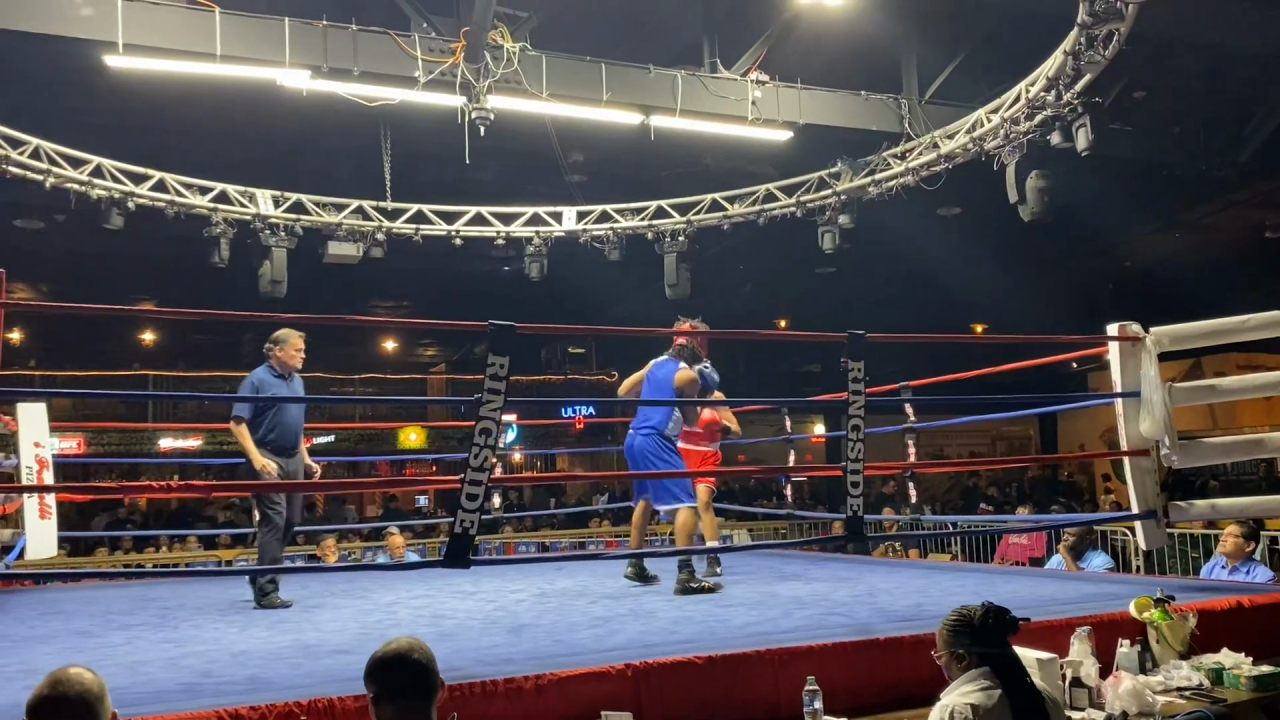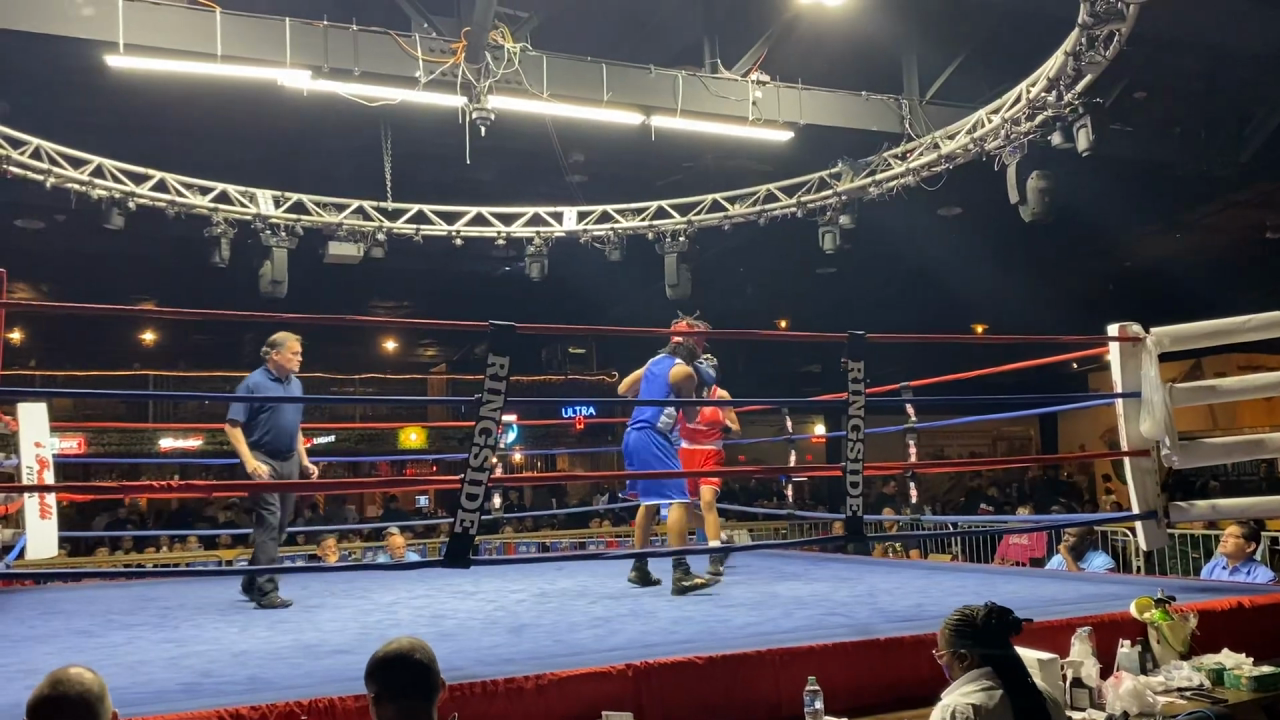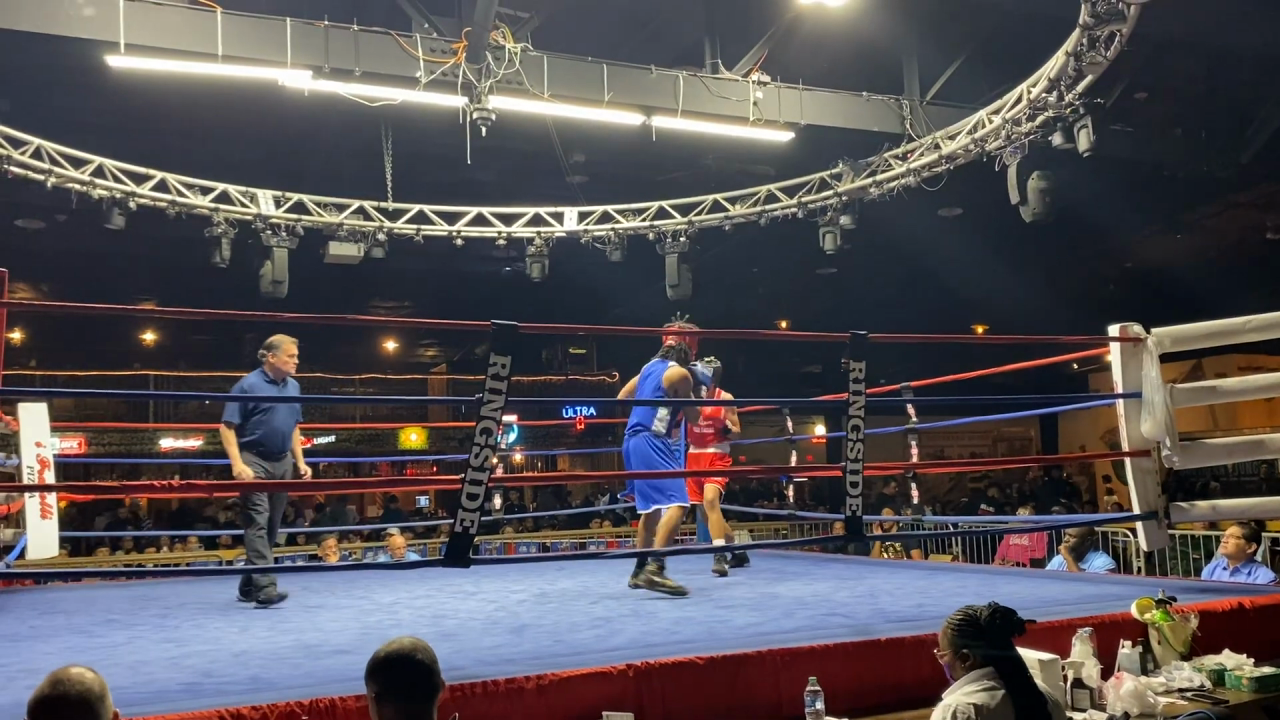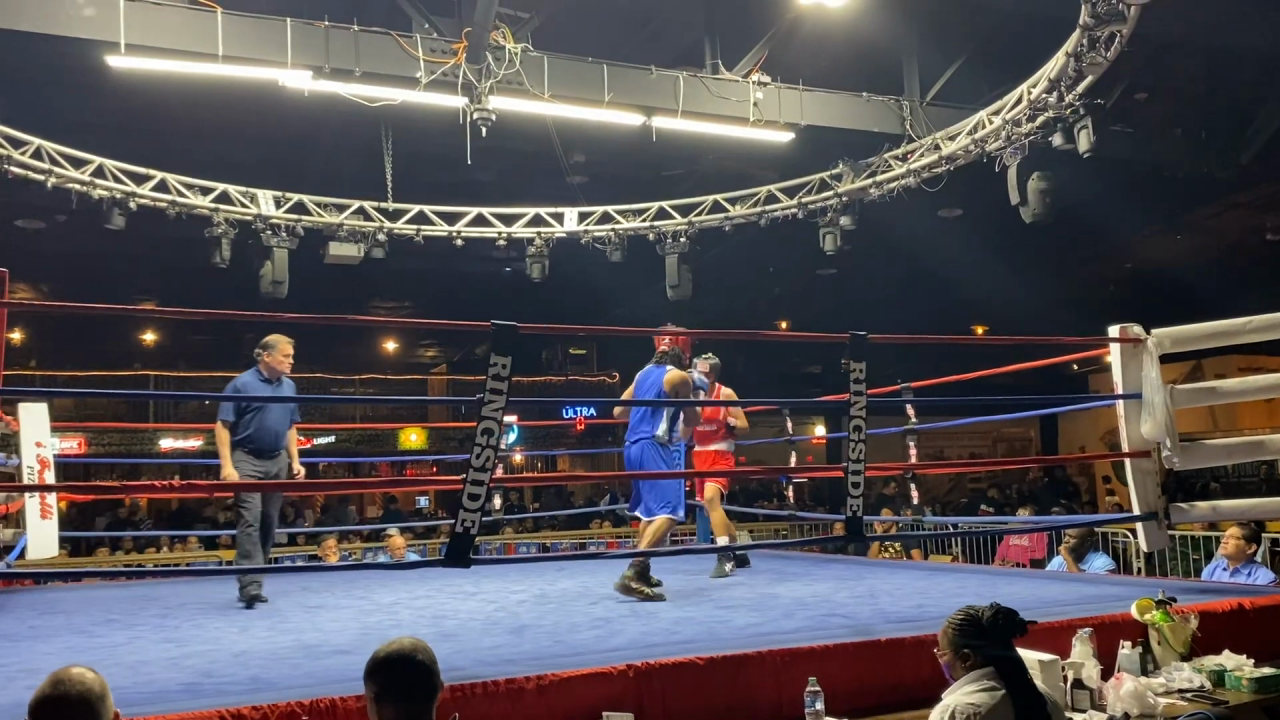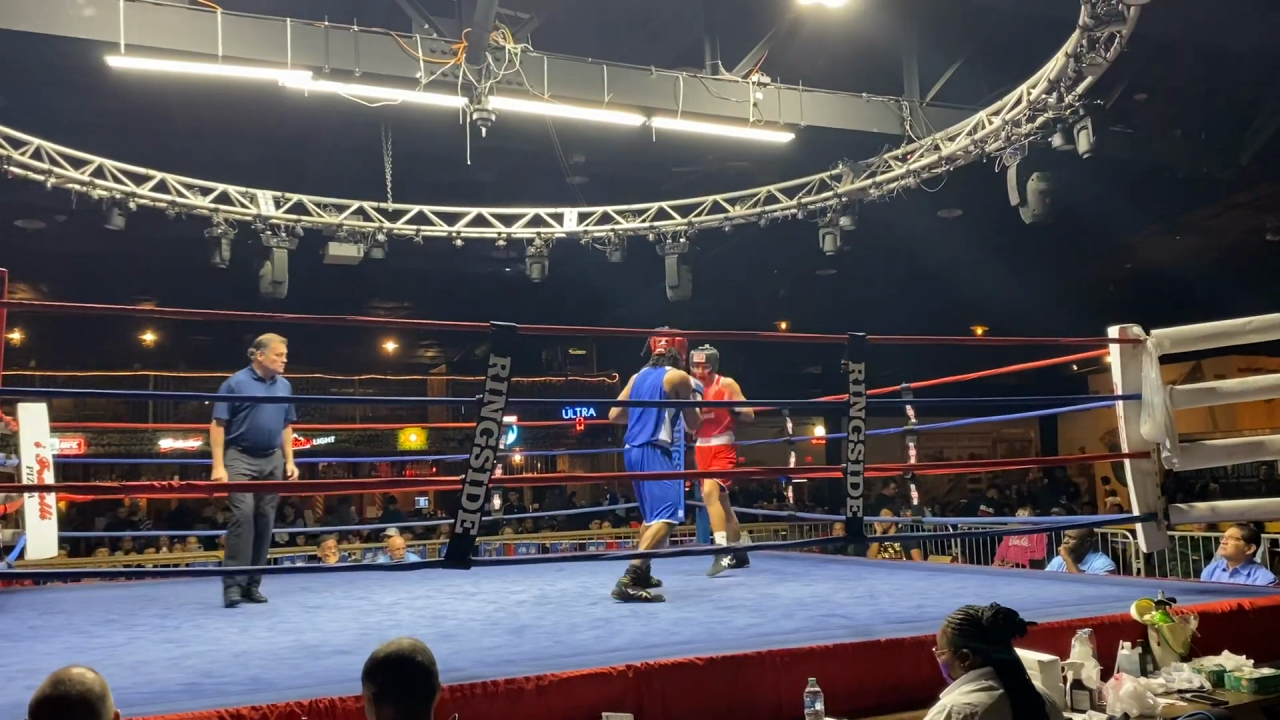
dt=0.1s
person 1, frame 1
left shoulder: (296, 381)
right shoulder: (257, 380)
right elbow: (237, 423)
left wrist: (306, 458)
right wrist: (256, 458)
left hip: (293, 459)
right hip: (268, 461)
left knee: (289, 520)
right knee: (273, 519)
left ankle: (261, 574)
right ankle: (266, 591)
person 1, frame 2
left shoulder: (295, 385)
right shoulder: (253, 384)
right elbow: (232, 426)
left wrist: (305, 460)
right wrist: (249, 461)
left hip: (288, 462)
right hip: (261, 461)
left knee: (279, 525)
right knee: (269, 522)
left ankle: (253, 583)
right ankle: (268, 591)
person 1, frame 3
left shoulder: (293, 387)
right shoulder: (248, 385)
right elbow: (227, 427)
left wrist: (299, 461)
right wrist: (237, 464)
left hip: (281, 463)
right hip: (253, 462)
left knee: (271, 524)
right knee: (258, 521)
left ankle: (249, 585)
right ankle: (264, 586)
person 1, frame 4
left shoulder: (289, 387)
right shoulder: (241, 384)
right elbow: (223, 426)
left wrist: (295, 460)
right wrist: (226, 465)
left hip: (277, 462)
right hip: (246, 460)
left knee: (268, 523)
right knee: (250, 518)
left ankle: (253, 585)
right ankle: (249, 584)
person 1, frame 5
left shoulder: (284, 386)
right shoulder: (235, 383)
right elbow: (217, 425)
left wrist: (289, 461)
right wrist: (218, 465)
left hip: (272, 461)
right hip: (240, 458)
left knee: (264, 522)
right knee: (242, 516)
left ankle: (251, 585)
right ankle: (233, 584)
person 2, frame 1
left shoulder: (655, 364)
right shoulder: (689, 376)
left elbow: (623, 392)
right elbow: (691, 420)
right wrist: (699, 392)
left hip: (634, 439)
right hip: (657, 443)
left knee: (645, 501)
right knee: (685, 504)
left ankle: (636, 565)
right ankle: (686, 575)
person 2, frame 2
left shoulder: (655, 361)
right shoulder: (685, 372)
left elbow: (623, 390)
right wrist: (697, 389)
left hip: (634, 436)
right hip: (652, 438)
left knee: (649, 501)
right knee: (678, 501)
left ankle: (640, 568)
right ankle: (681, 573)
person 2, frame 3
left shoulder: (650, 366)
right shoulder: (681, 374)
left elbow: (622, 397)
right elbow: (693, 418)
right wrist: (698, 389)
left hip: (634, 441)
right hip: (651, 442)
left knee: (651, 506)
right knee: (676, 504)
left ankle: (641, 570)
right ankle: (653, 570)
person 2, frame 4
left shoulder: (643, 374)
right shoulder: (679, 377)
left elbow: (619, 412)
right elbow: (693, 423)
right wrist: (696, 395)
left hip: (633, 448)
right hip: (654, 448)
left knee: (651, 513)
right knee: (668, 514)
left ankle: (642, 572)
right ankle: (631, 575)
person 2, frame 5
left shoulder: (638, 376)
right shoulder: (679, 377)
left elbow: (614, 415)
right elbow: (693, 424)
right wrist: (694, 397)
left hip: (633, 451)
right hip: (655, 452)
left knee: (654, 515)
right knee: (666, 518)
left ankle: (641, 573)
right ankle: (628, 581)
person 3, frame 1
left shoulder: (716, 397)
left elbow: (737, 431)
left wrist: (724, 426)
left hip: (707, 455)
right hip: (682, 452)
left knee: (703, 502)
left ankle: (712, 559)
person 3, frame 2
left shoulder: (721, 396)
left elbow: (736, 430)
left wrist: (726, 427)
left hip: (710, 453)
right hip: (686, 452)
left knee: (707, 501)
left ankle: (716, 557)
right ankle: (721, 541)
person 3, frame 3
left shoulder: (725, 399)
left elbow: (737, 432)
left wrist: (726, 427)
left hip: (717, 457)
right hip: (694, 457)
left knee: (710, 500)
right knee: (704, 513)
left ankle: (720, 556)
right ankle: (738, 554)
person 3, frame 4
left shoulder: (726, 395)
left elbow: (744, 426)
left wrist: (728, 423)
left hip: (721, 454)
right hip: (699, 455)
left knee: (711, 499)
right knee: (713, 506)
left ankle: (725, 557)
right ankle: (739, 555)
person 3, frame 5
left shoulder: (727, 384)
left elbow: (749, 415)
left wrist: (731, 408)
left hip: (723, 448)
right hip: (702, 449)
left knee: (709, 493)
right knee: (721, 503)
left ankle: (723, 553)
right ankle: (739, 554)
